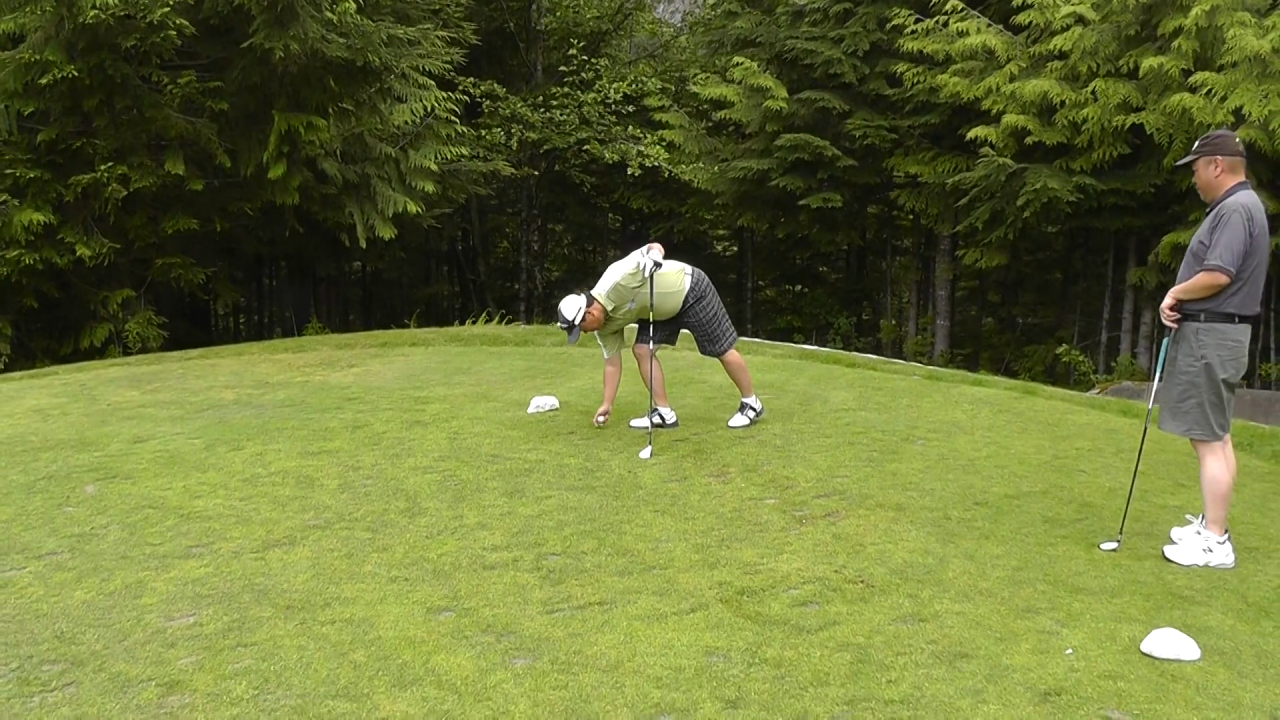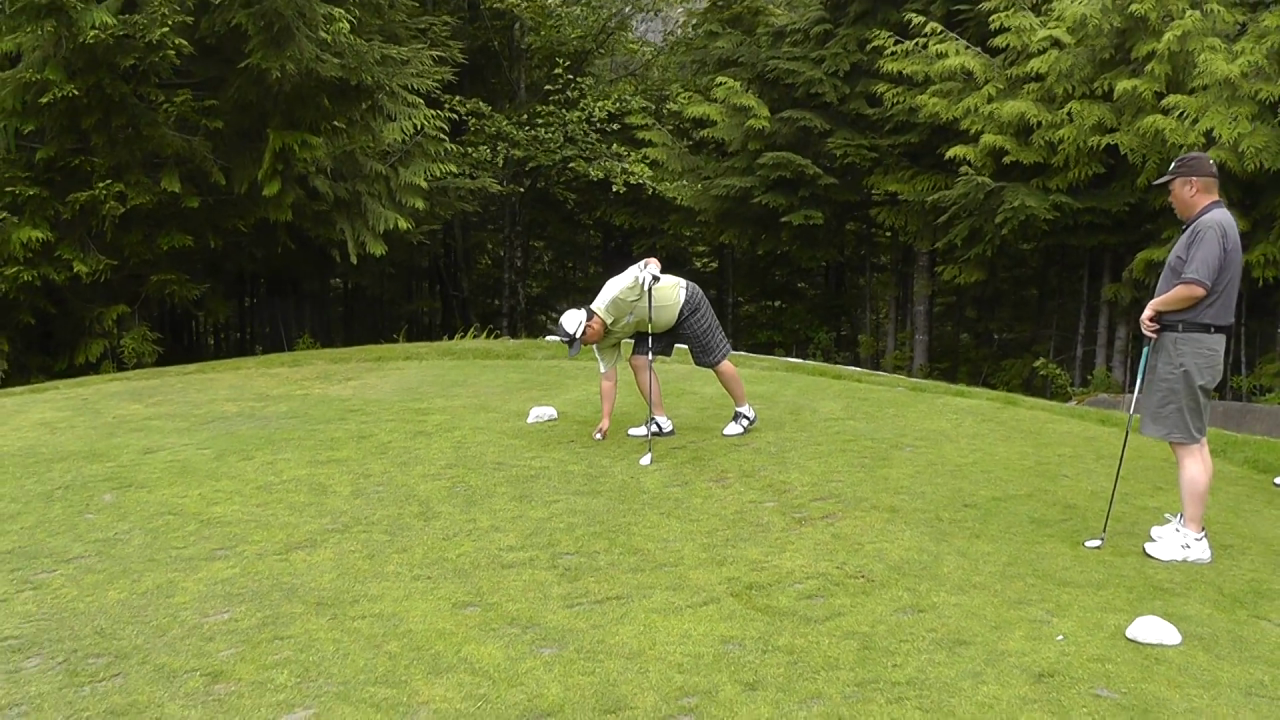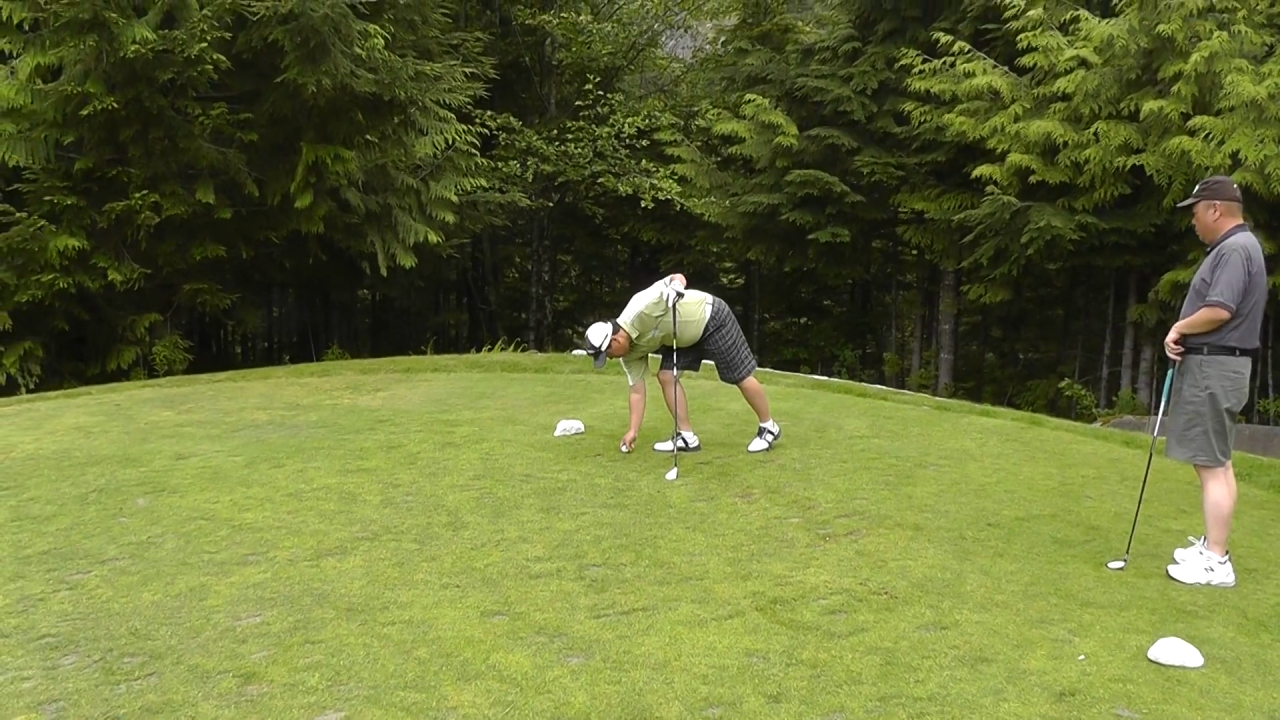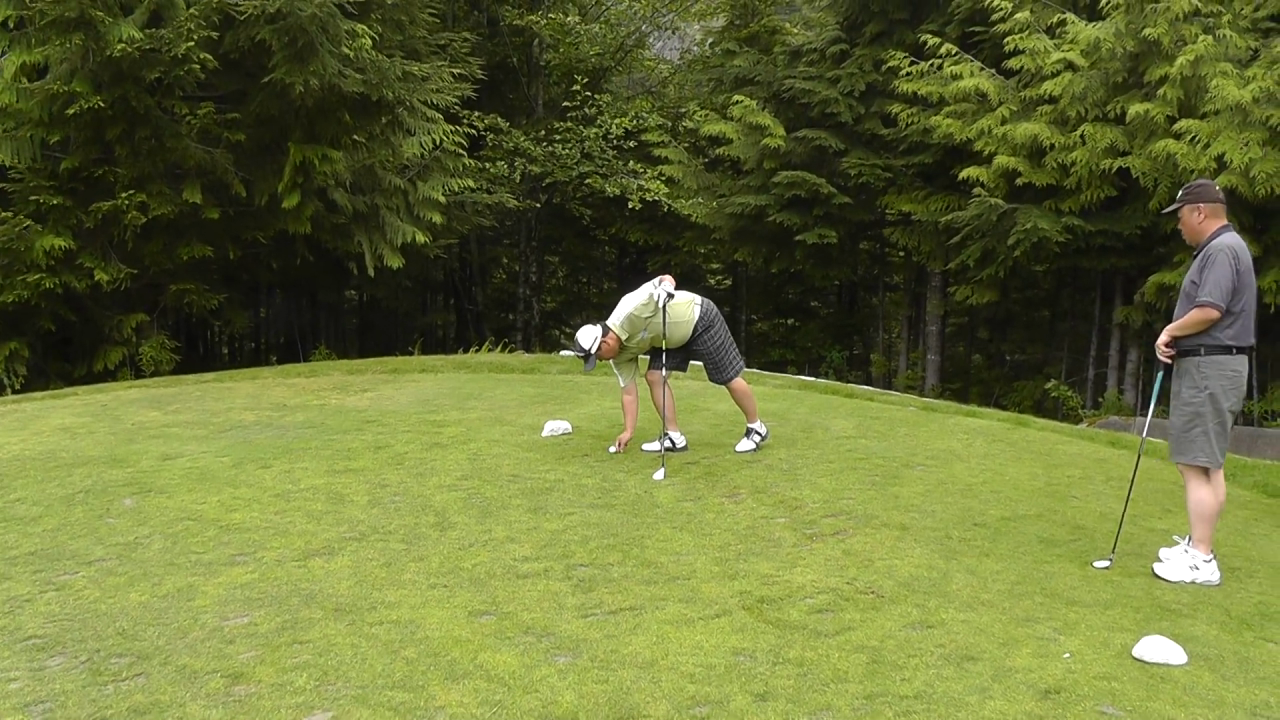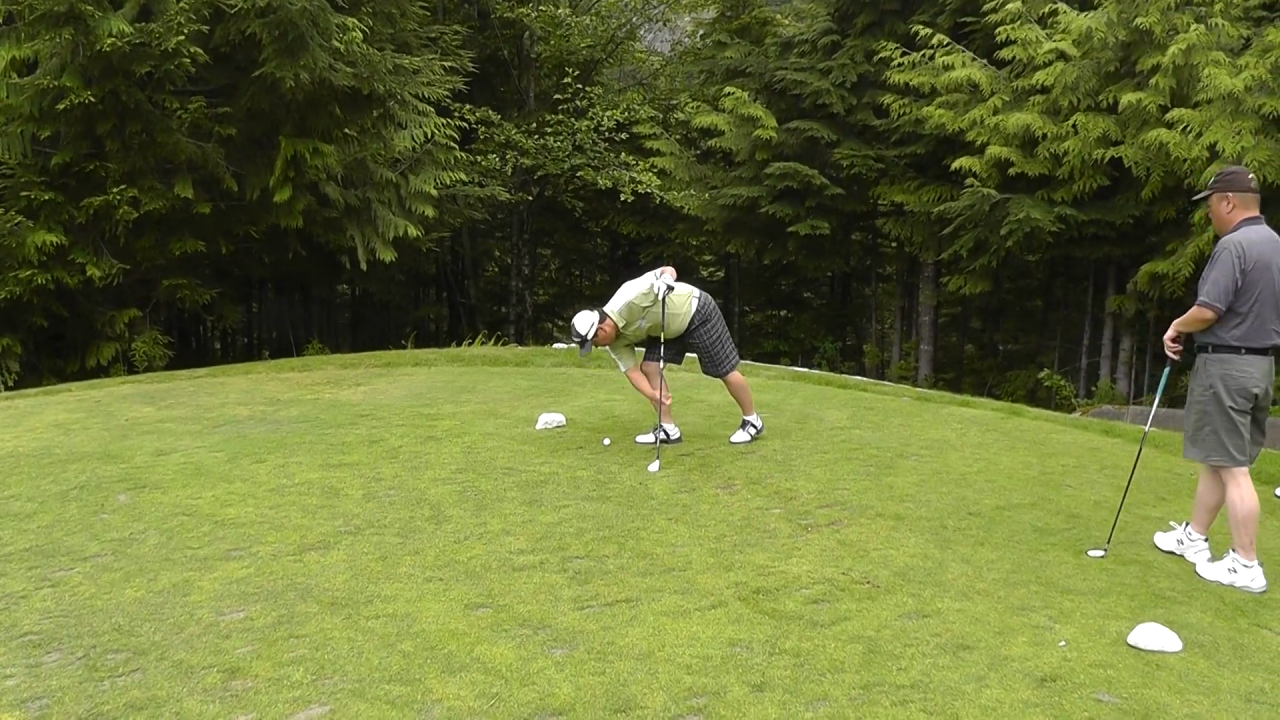
dt=0.7s
person 1, frame 1
left shoulder: (1236, 207)
right shoulder: (1233, 206)
left elbow: (1218, 275)
left wrist: (1175, 294)
right wrist: (1180, 300)
left hip: (1211, 334)
right hip: (1211, 331)
left knee: (1209, 439)
right knee: (1215, 436)
left ankle: (1215, 542)
right ankle: (1211, 526)
person 1, frame 2
left shoulder: (1210, 225)
right shoulder: (1208, 224)
left elbow: (1194, 288)
left wrist: (1154, 306)
right wrist: (1160, 312)
left hip: (1188, 344)
right hip: (1188, 341)
left knee: (1187, 442)
right knee: (1192, 439)
left ankle: (1192, 538)
right ankle: (1189, 524)
person 1, frame 3
left shoulder: (1235, 249)
right shoulder: (1233, 247)
left elbow: (1219, 311)
left wrist: (1179, 329)
right wrist: (1184, 336)
left hip: (1213, 367)
right hip: (1214, 364)
left knee: (1211, 464)
right knee: (1217, 461)
left ankle: (1216, 561)
right ankle: (1212, 546)
person 1, frame 4
left shoulder: (1221, 249)
right shoulder: (1220, 248)
left elbow: (1209, 311)
left wrist: (1170, 331)
right wrist: (1176, 337)
left hip: (1209, 368)
right hip: (1209, 366)
left knee: (1195, 464)
right knee: (1208, 463)
left ankle: (1201, 559)
right ankle: (1197, 546)
person 1, frame 5
left shoulder: (1234, 245)
left elbow: (1208, 311)
left wrist: (1176, 327)
left hip: (1226, 365)
left knee: (1232, 468)
right knee: (1218, 458)
left ankle: (1245, 565)
right ankle: (1193, 537)
person 2, frame 1
left shoulder: (617, 281)
right shoulder: (606, 324)
left elbow: (655, 246)
right elbow: (612, 362)
left wrist: (654, 254)
right wrist: (607, 404)
left hip: (691, 289)
left knee: (723, 349)
right knee: (642, 350)
left ankle: (751, 404)
right ankle: (664, 412)
person 2, frame 2
left shoulder: (615, 296)
right shoulder: (605, 338)
left elbow: (652, 261)
right elbow: (608, 378)
left wrist: (652, 269)
right wrist: (606, 419)
left hip: (685, 303)
right hip: (657, 321)
left knee: (716, 360)
right knee: (638, 361)
left ankle: (744, 412)
right ankle: (661, 422)
person 2, frame 3
left shoulder: (641, 310)
right shoulder: (631, 351)
left elbow: (678, 277)
right elbow: (637, 390)
left wrist: (676, 285)
right wrist: (633, 431)
left hip: (712, 318)
left knee: (741, 376)
right knee: (666, 376)
left ankle: (768, 428)
right ankle: (687, 437)
person 2, frame 4
left shoulder: (630, 311)
right shoulder: (621, 353)
left elbow: (667, 278)
right elbow: (629, 392)
left wrist: (666, 286)
right wrist: (628, 431)
left hip: (700, 319)
left knee: (729, 378)
right knee: (654, 377)
left ankle: (756, 428)
right ankle: (674, 436)
person 2, frame 5
left shoulder: (629, 299)
right shoulder: (616, 338)
left elbow: (668, 271)
right elbow: (633, 371)
left wrist: (666, 279)
right wrist: (654, 395)
left hip: (698, 313)
left knee: (725, 370)
right knee: (651, 368)
left ankle: (752, 421)
right ankle: (668, 428)
